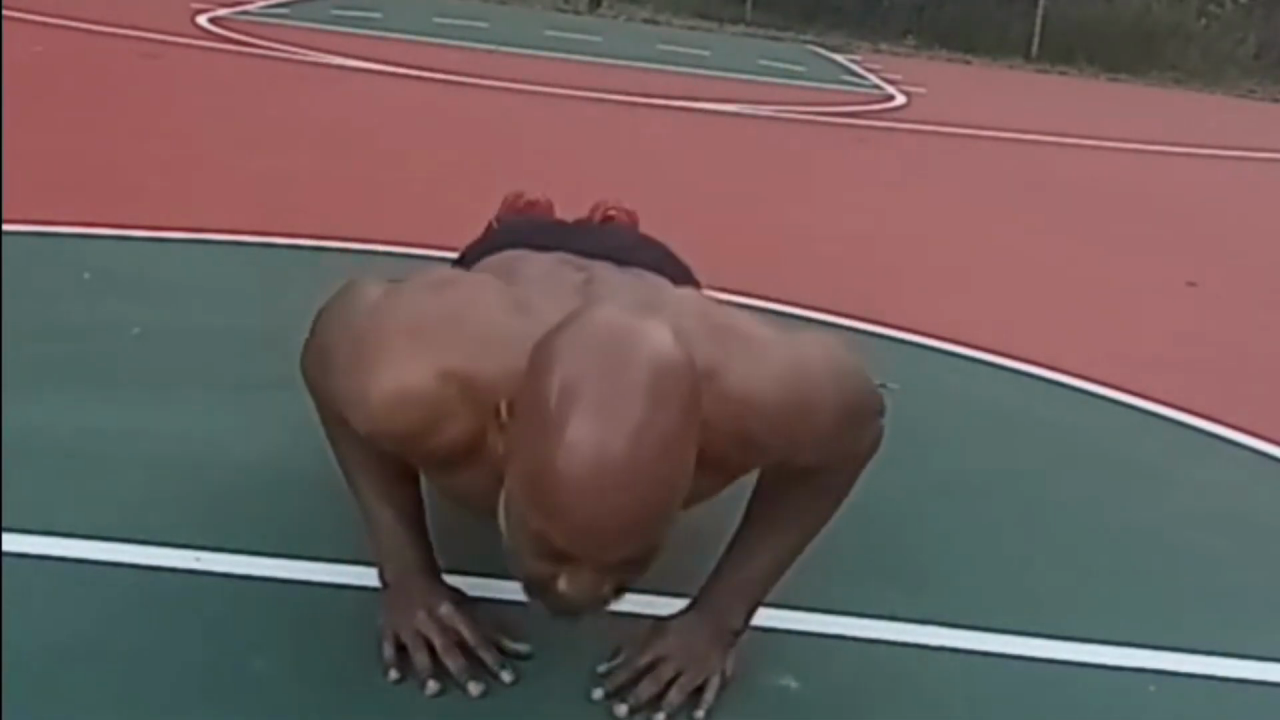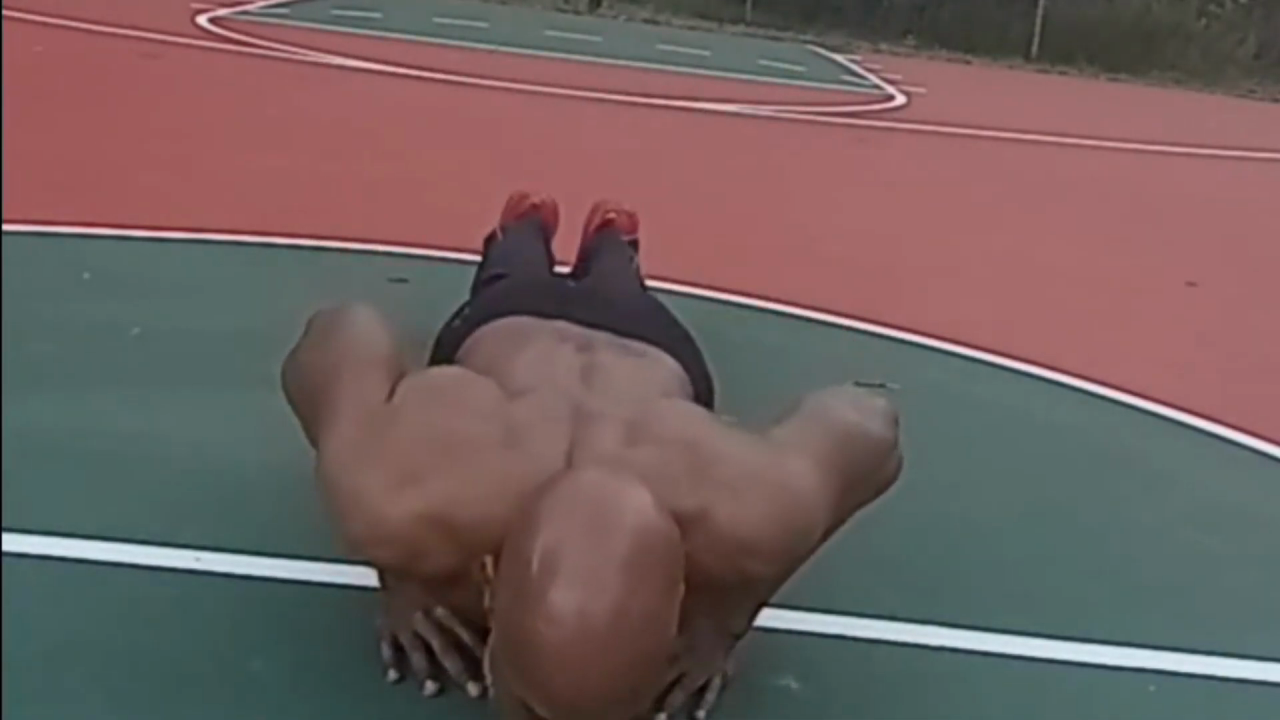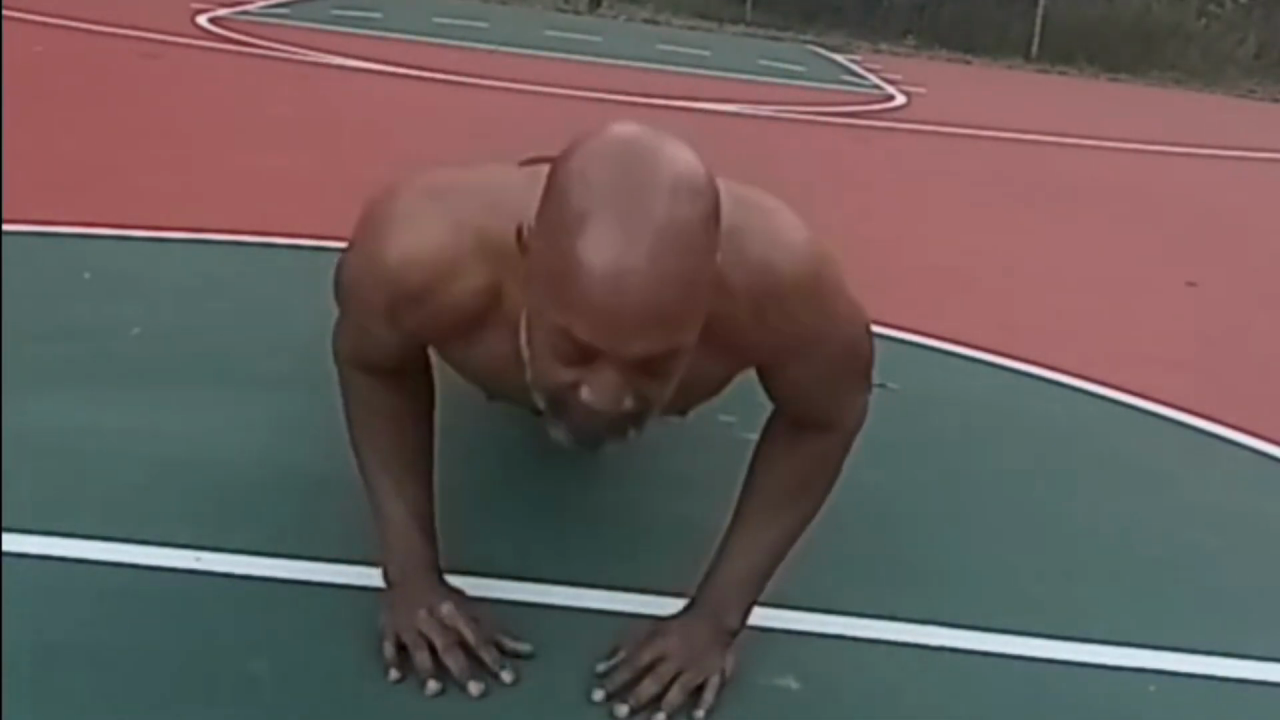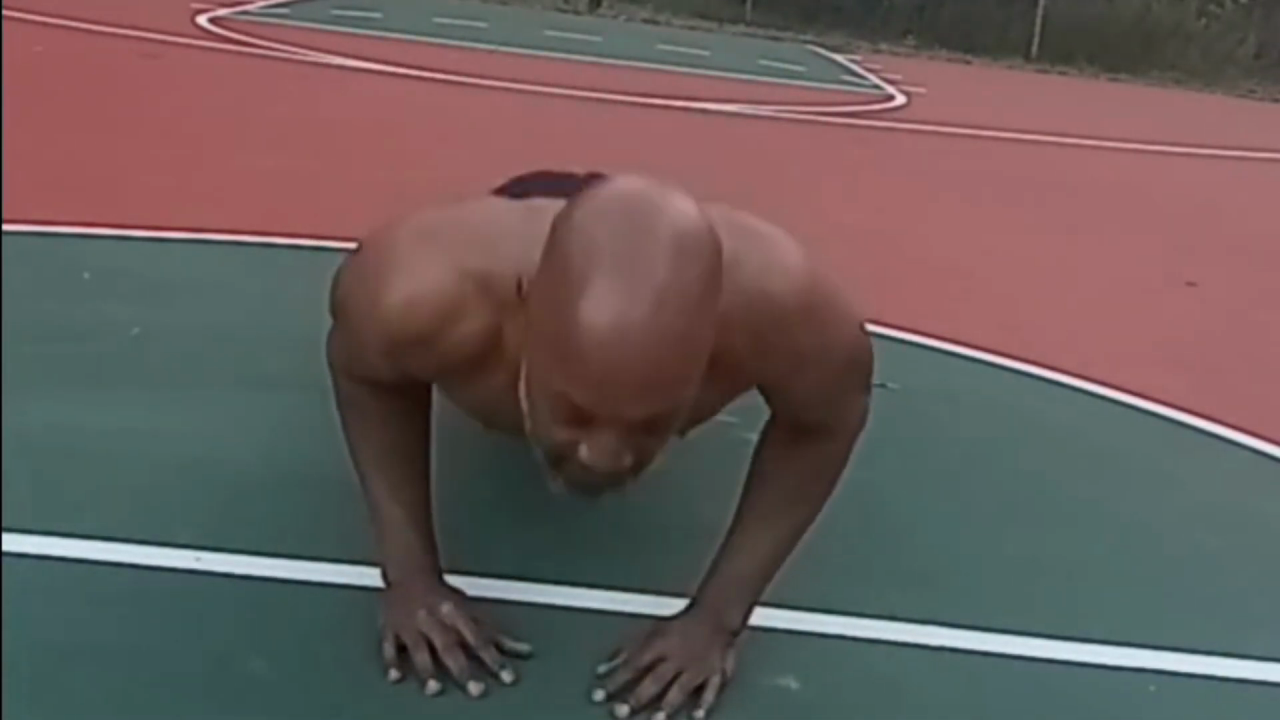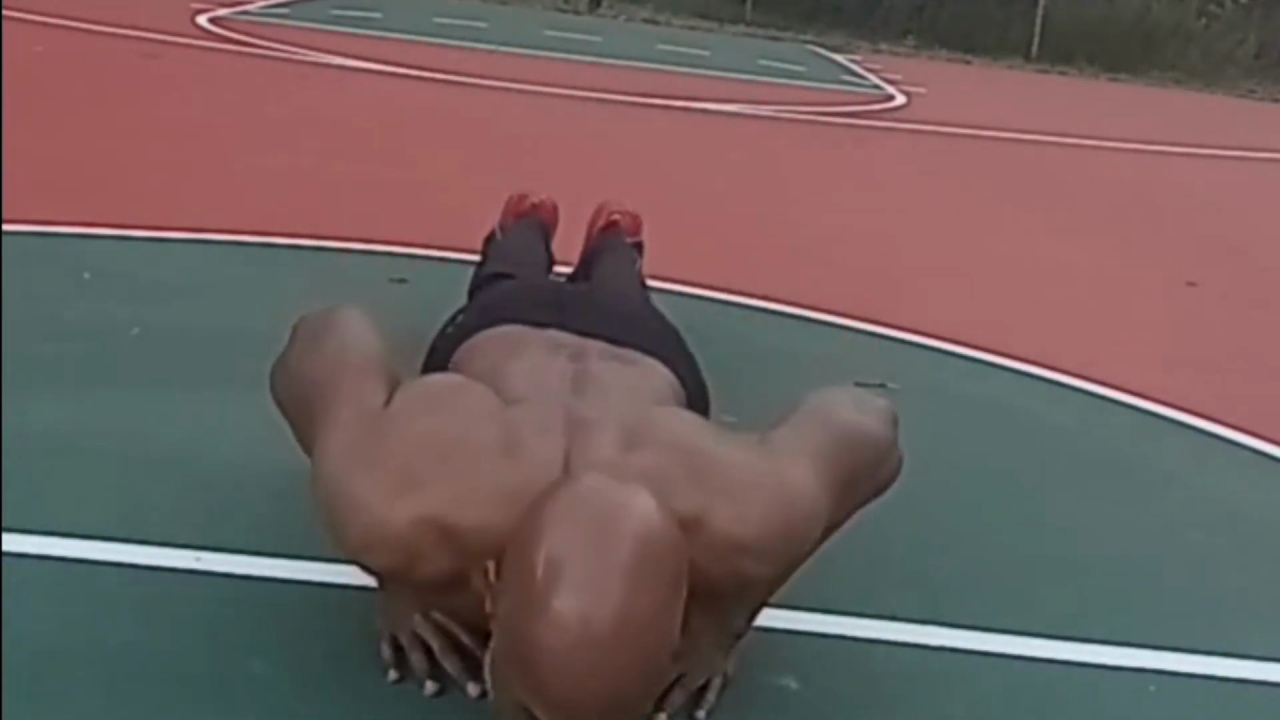
dt=0.3s
person 1, frame 1
left shoulder: (755, 398)
right shoulder: (411, 390)
left elbow: (857, 432)
right elbow: (329, 376)
left wrist: (719, 620)
right wrist: (405, 580)
left ankle: (615, 232)
right ankle: (518, 226)
person 1, frame 2
left shoulder: (741, 514)
right shoulder: (407, 498)
left elbow: (875, 438)
right elbow: (330, 341)
left wrist: (721, 622)
right wrist: (406, 582)
left hip: (655, 357)
left ankle: (612, 236)
right ankle: (523, 227)
person 1, frame 3
left shoulder: (778, 274)
right shoulder: (420, 252)
left elbow: (824, 420)
right elbow: (369, 366)
left wrist: (718, 616)
right wrist: (408, 573)
person 1, frame 4
left shoulder: (777, 297)
right shoulder: (421, 293)
left elbow: (825, 424)
right elbow: (365, 378)
left wrist: (717, 617)
right wrist: (409, 576)
right ankle: (523, 212)
person 1, frame 5
left shoulder: (740, 527)
right shoulder: (401, 518)
left elbow: (875, 431)
right elbow: (325, 343)
left wrist: (722, 625)
left hip: (647, 362)
left ankle: (614, 239)
right ankle: (525, 226)
